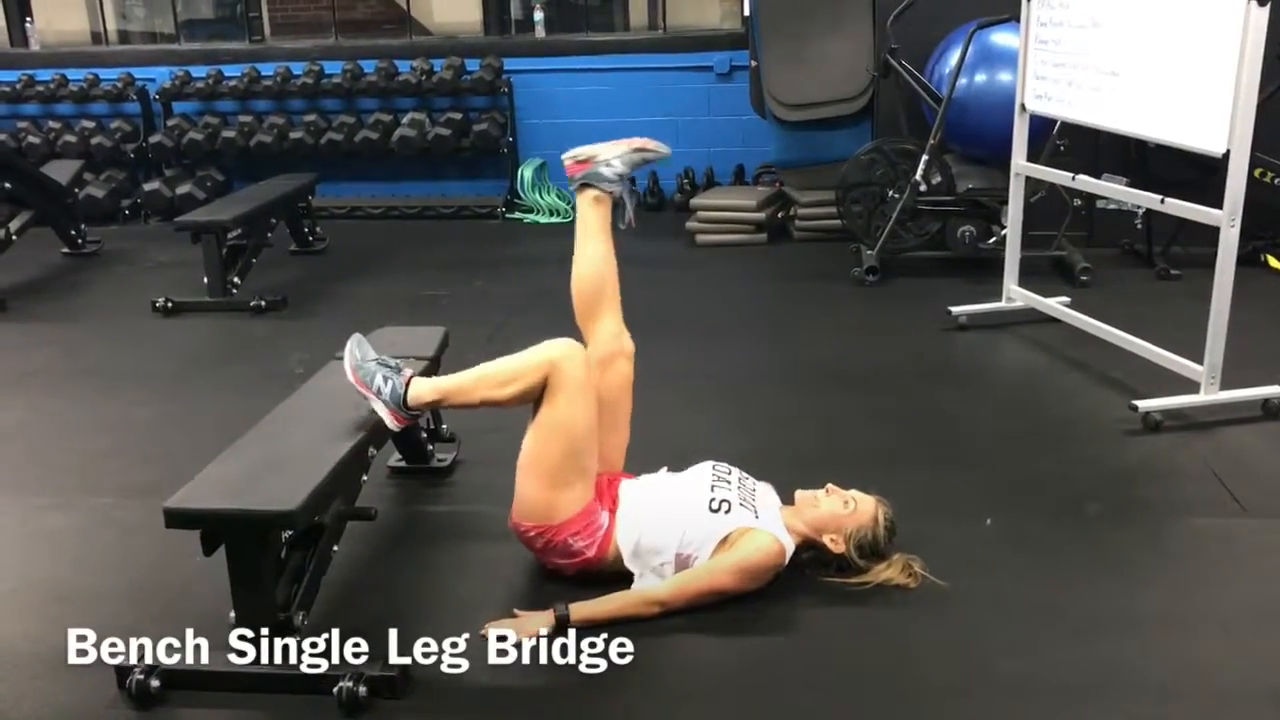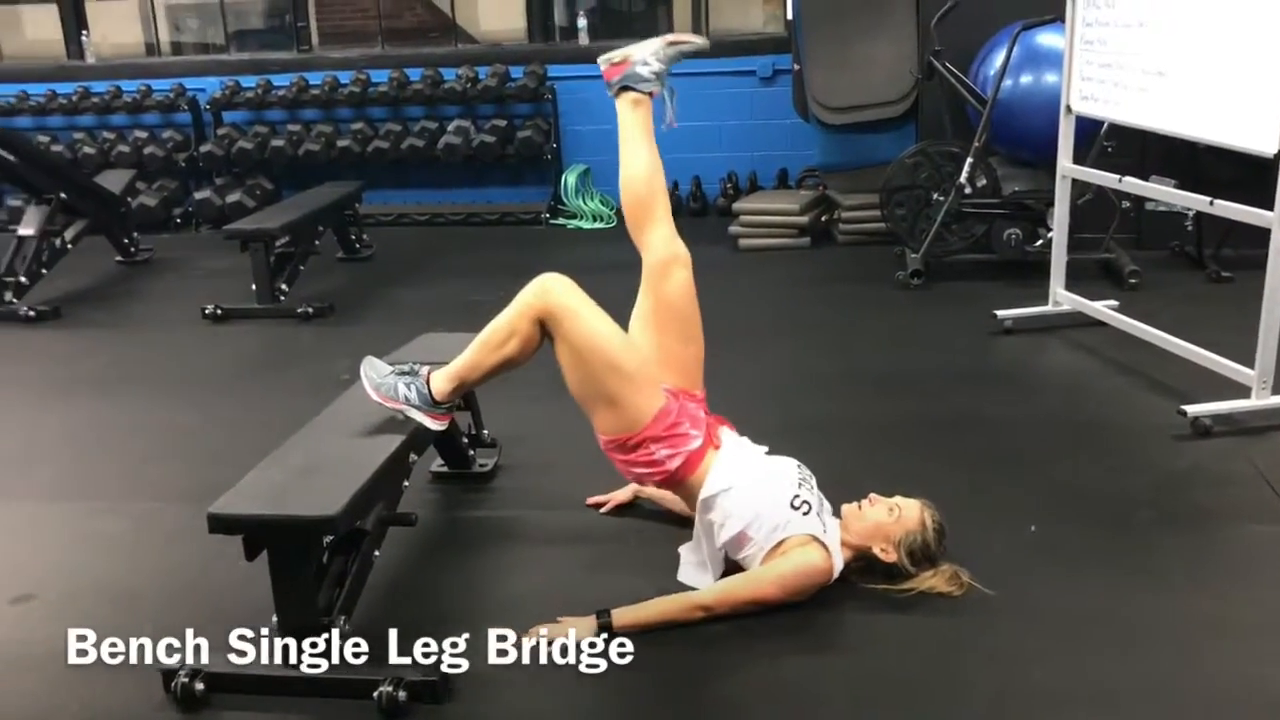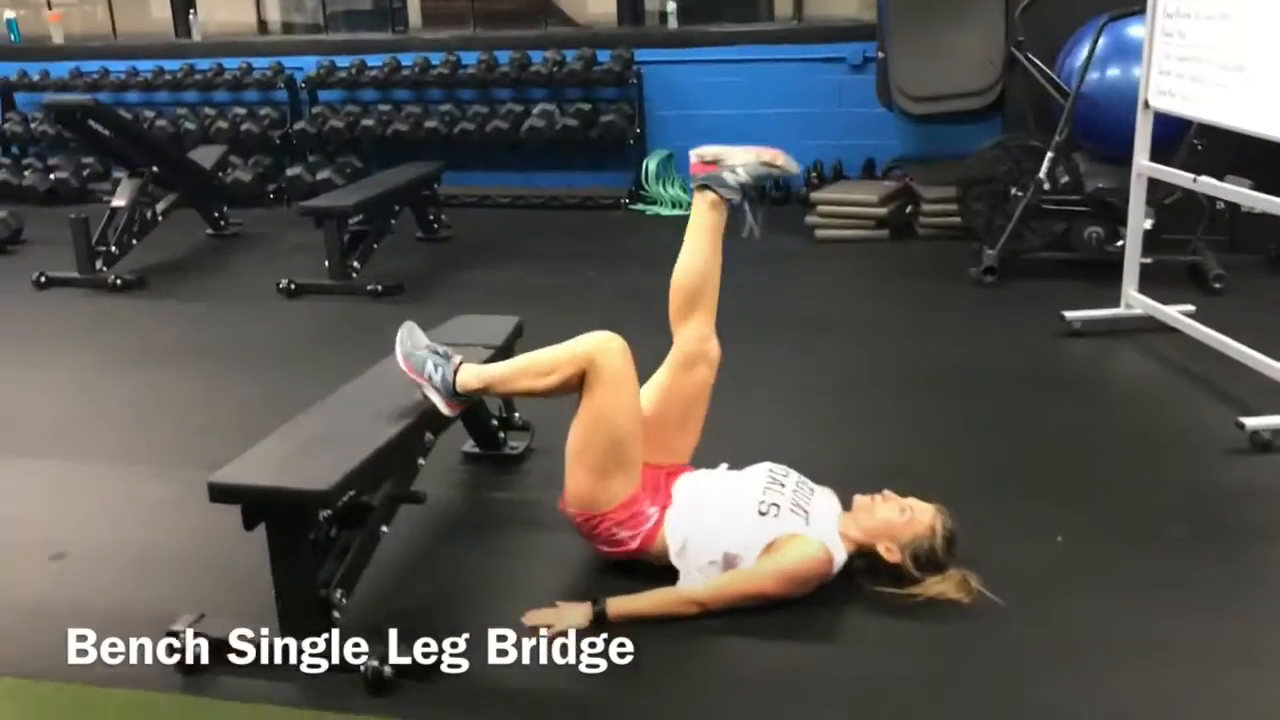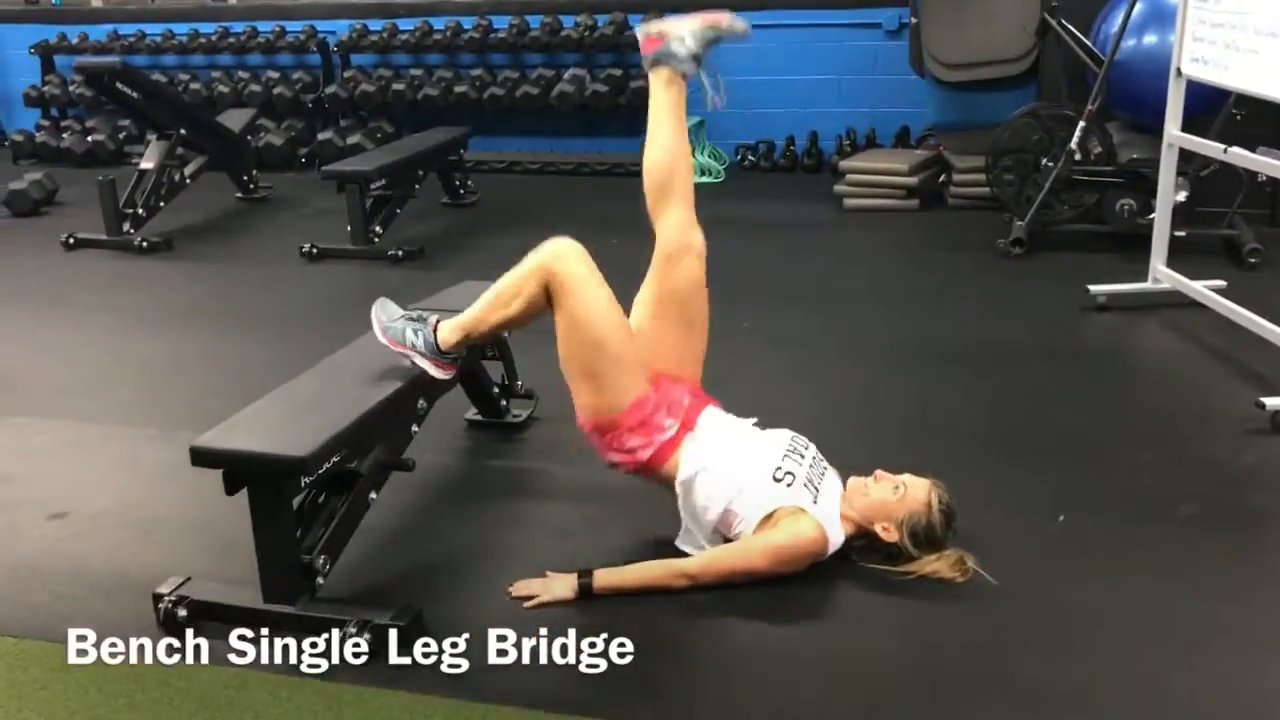
dt=0.7s
person 1, frame 1
left shoulder: (767, 551)
right shoulder: (769, 510)
left elbow: (663, 597)
left wrist: (557, 619)
left hip: (573, 529)
right hip: (605, 500)
left knee: (568, 356)
left ankle: (409, 397)
person 1, frame 2
left shoulder: (816, 562)
right shoulder: (819, 523)
left elbow: (705, 604)
left wrist: (599, 623)
left hip: (661, 436)
right hip: (681, 423)
left knee: (550, 294)
right knee: (665, 257)
left ankle: (435, 392)
person 1, frame 3
left shoulder: (815, 558)
right shoulder: (827, 509)
left elbow: (701, 599)
left wrist: (596, 612)
left hip: (624, 518)
right hip: (658, 486)
left knee: (605, 349)
left ankle: (459, 381)
person 1, frame 4
left shoulder: (810, 535)
right shoulder: (822, 488)
left elbow: (690, 572)
left wrist: (583, 584)
left hip: (643, 429)
right hip: (676, 412)
left knee: (561, 257)
left ankle: (444, 343)
